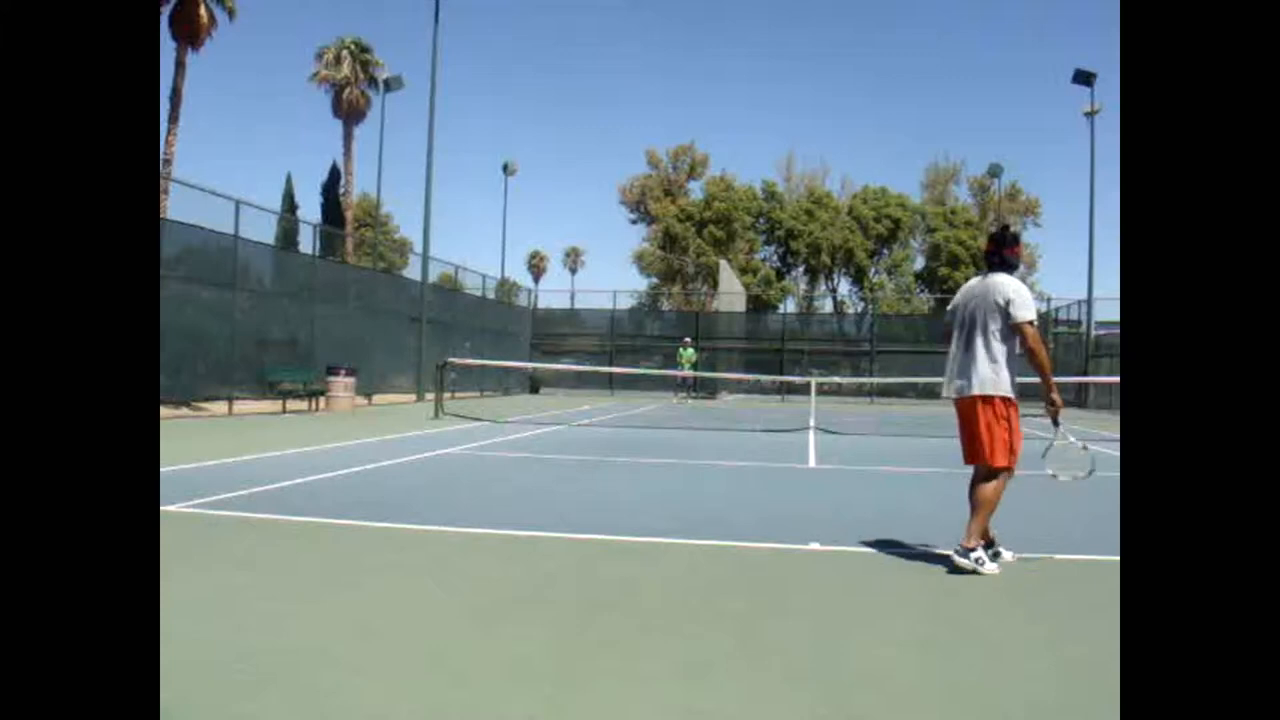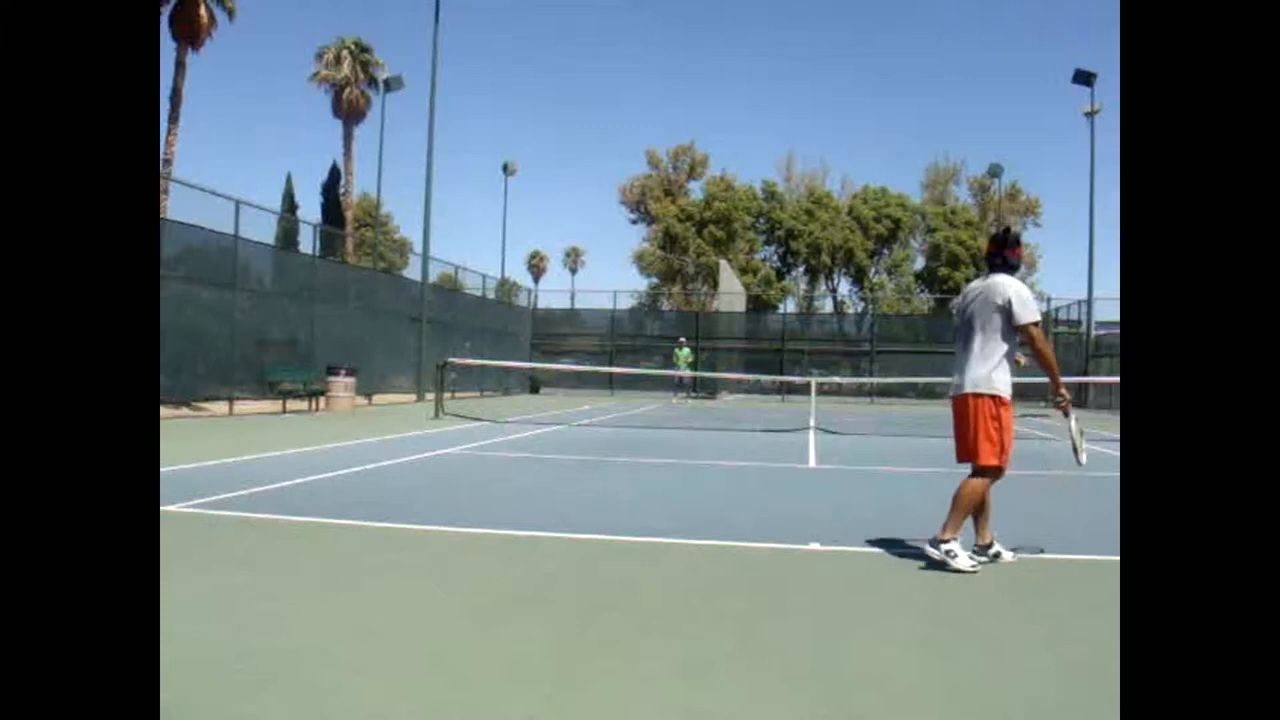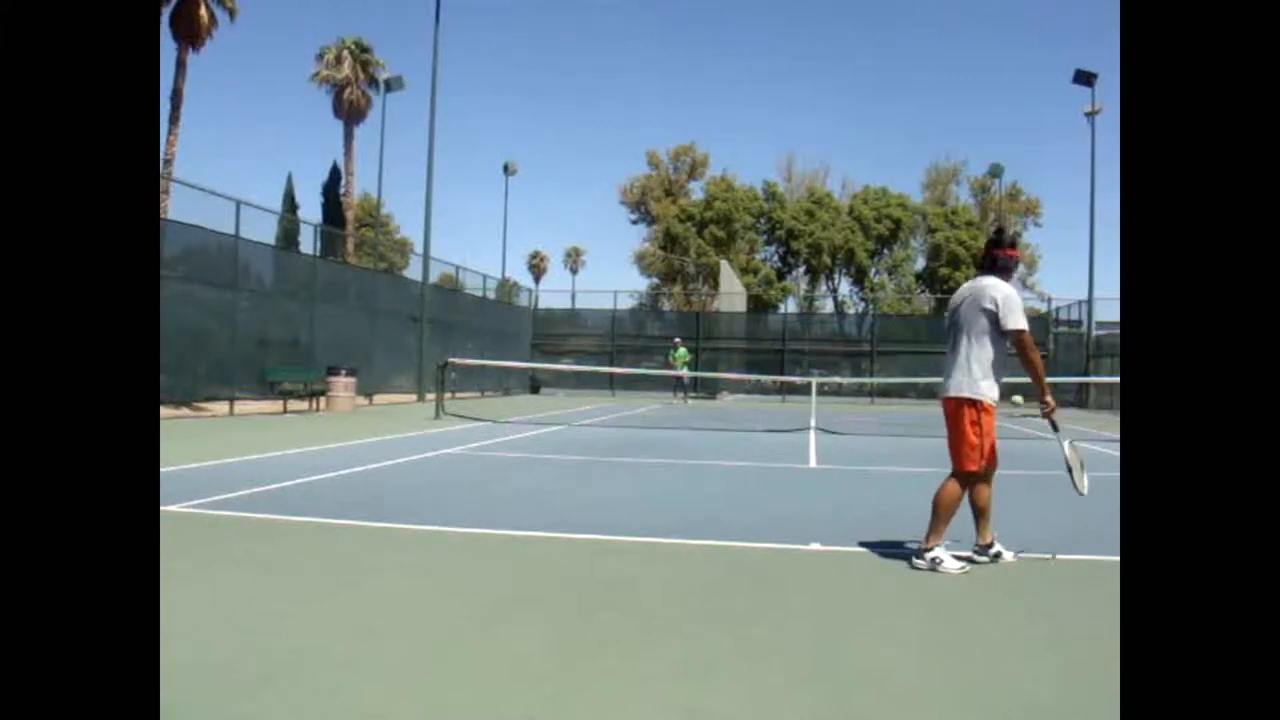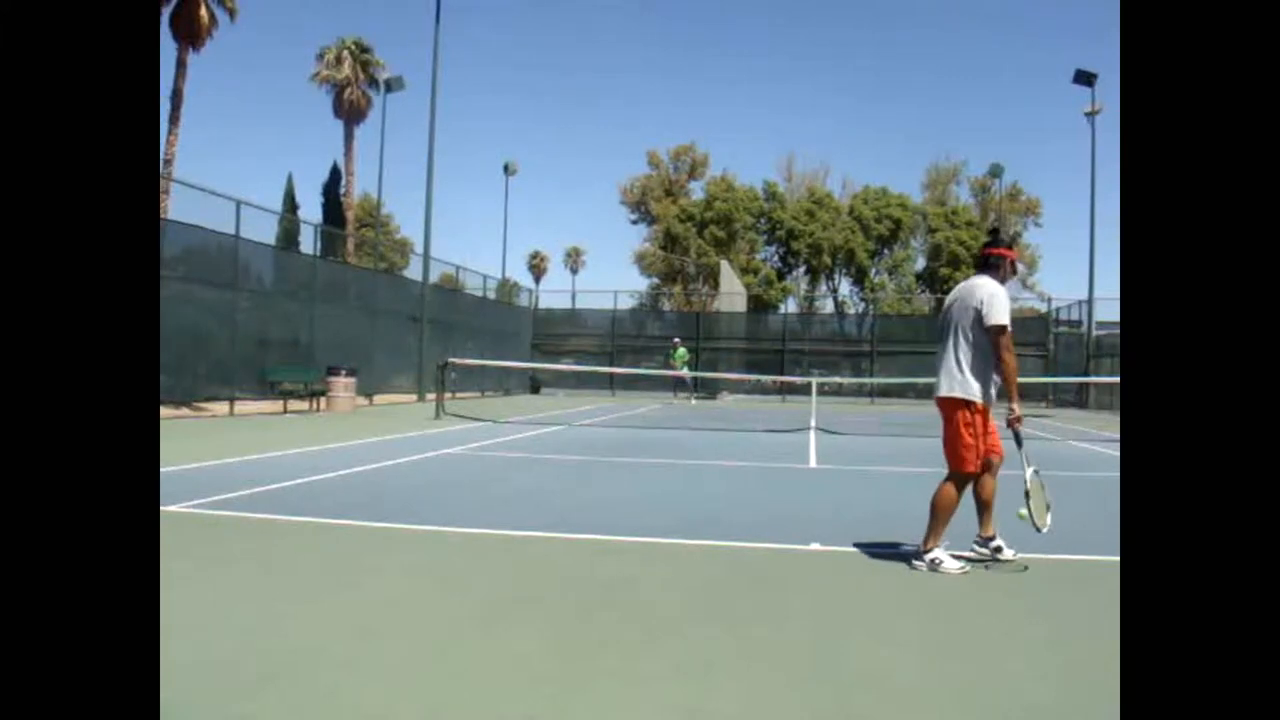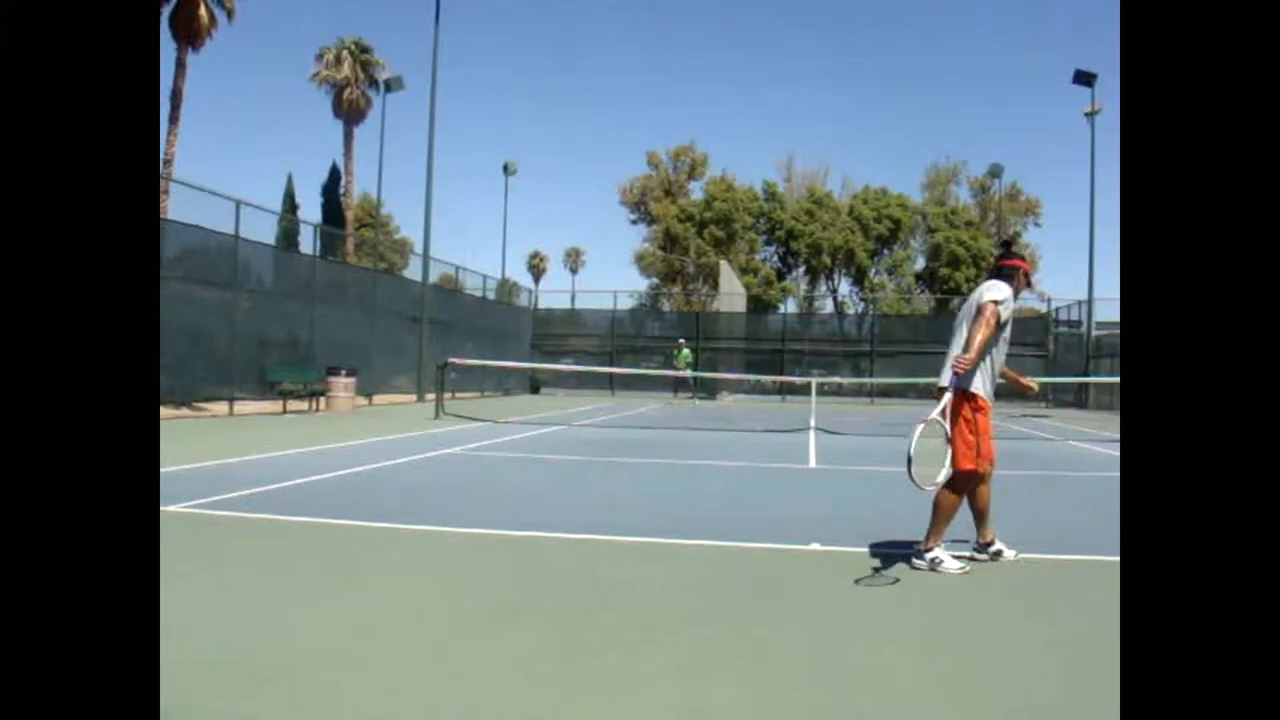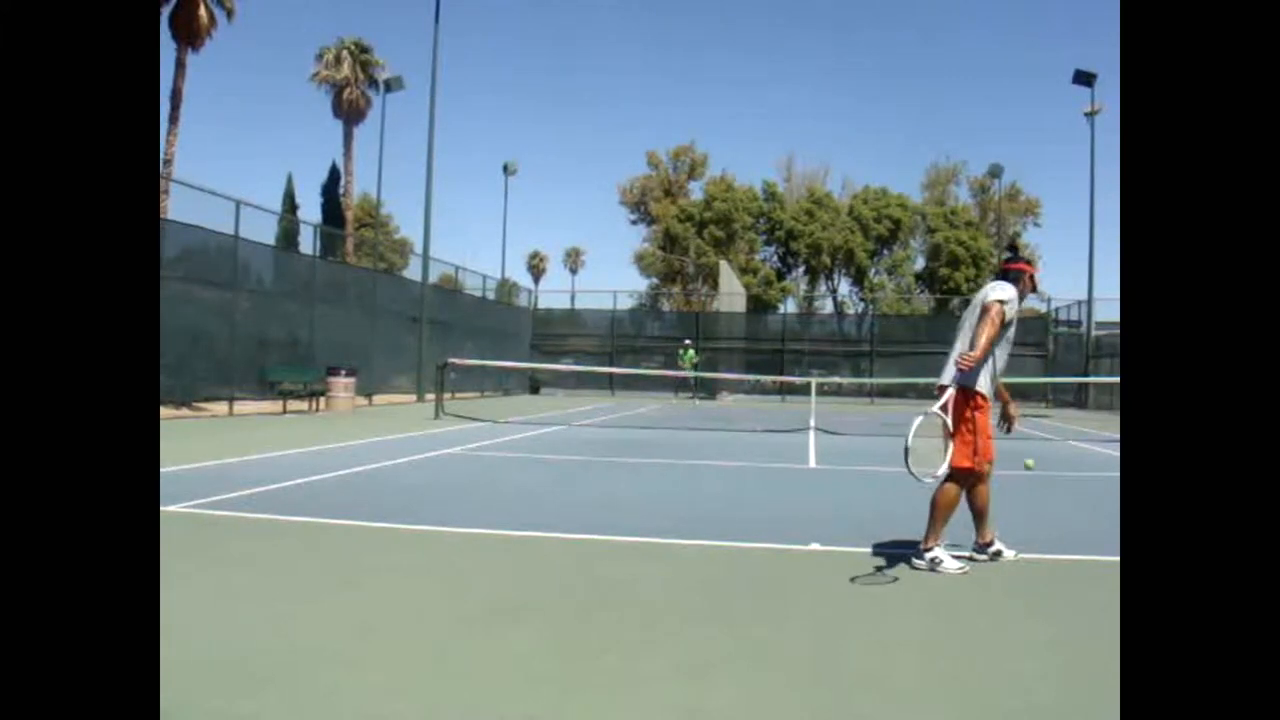
dt=0.3s
person 1, frame 1
left shoulder: (967, 290)
right shoulder: (1014, 289)
left elbow: (952, 335)
right elbow: (1032, 343)
right wrist: (1051, 389)
left hip: (963, 389)
right hip: (994, 390)
left knee: (984, 469)
right knee: (999, 470)
left ankle: (984, 541)
right ankle: (970, 545)
person 1, frame 2
left shoulder: (970, 290)
right shoulder: (1014, 289)
right elbow: (1037, 342)
right wrist: (1058, 385)
left hip: (964, 387)
right hip: (988, 389)
left knee: (986, 468)
right knee: (988, 468)
left ankle: (984, 543)
right ankle: (944, 540)
person 1, frame 3
left shoulder: (963, 291)
right shoulder: (1003, 293)
right elbow: (1026, 349)
right wrist: (1044, 392)
left hip: (958, 390)
right hip: (974, 394)
left knee: (984, 469)
right knee: (965, 472)
left ankle: (985, 543)
right ankle: (929, 548)
person 1, frame 4
left shoulder: (961, 290)
right shoulder: (994, 291)
right elbow: (1004, 349)
left wrist: (996, 385)
right wrist: (1013, 400)
left hip: (966, 392)
right hip: (967, 394)
left knee: (991, 460)
right knee: (962, 472)
left ankle: (987, 537)
right ankle: (928, 550)
person 1, frame 5
left shoulder: (987, 292)
right shoulder: (1000, 290)
right elbow: (987, 320)
left wrist: (1018, 380)
right wrist: (971, 353)
left hip: (971, 392)
right hip: (967, 391)
left knee: (982, 469)
right knee: (966, 471)
left ankle: (986, 542)
right ankle: (929, 549)
person 1, frame 6
left shoulder: (993, 294)
right shoulder: (1005, 290)
right elbow: (992, 318)
left wrist: (1007, 402)
right wrist: (977, 351)
left hip: (974, 392)
right hip: (966, 390)
left knee: (981, 468)
right knee: (962, 470)
left ankle: (985, 541)
right ankle: (928, 549)
